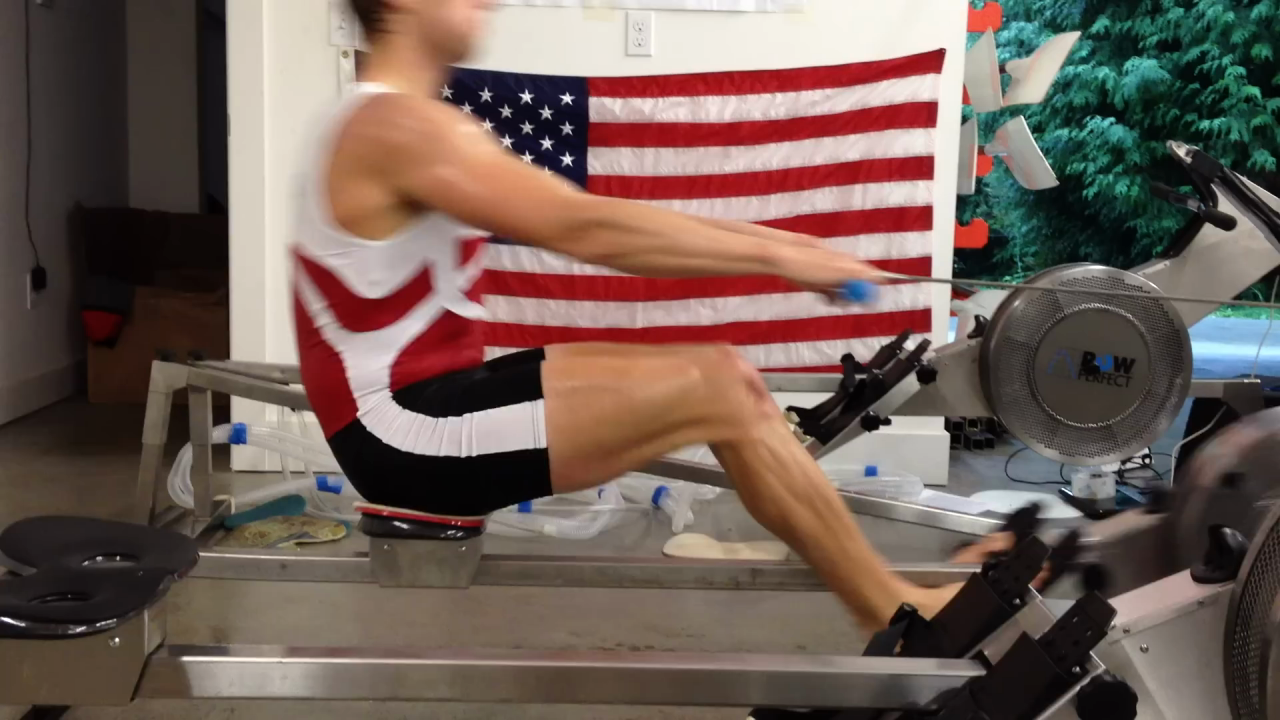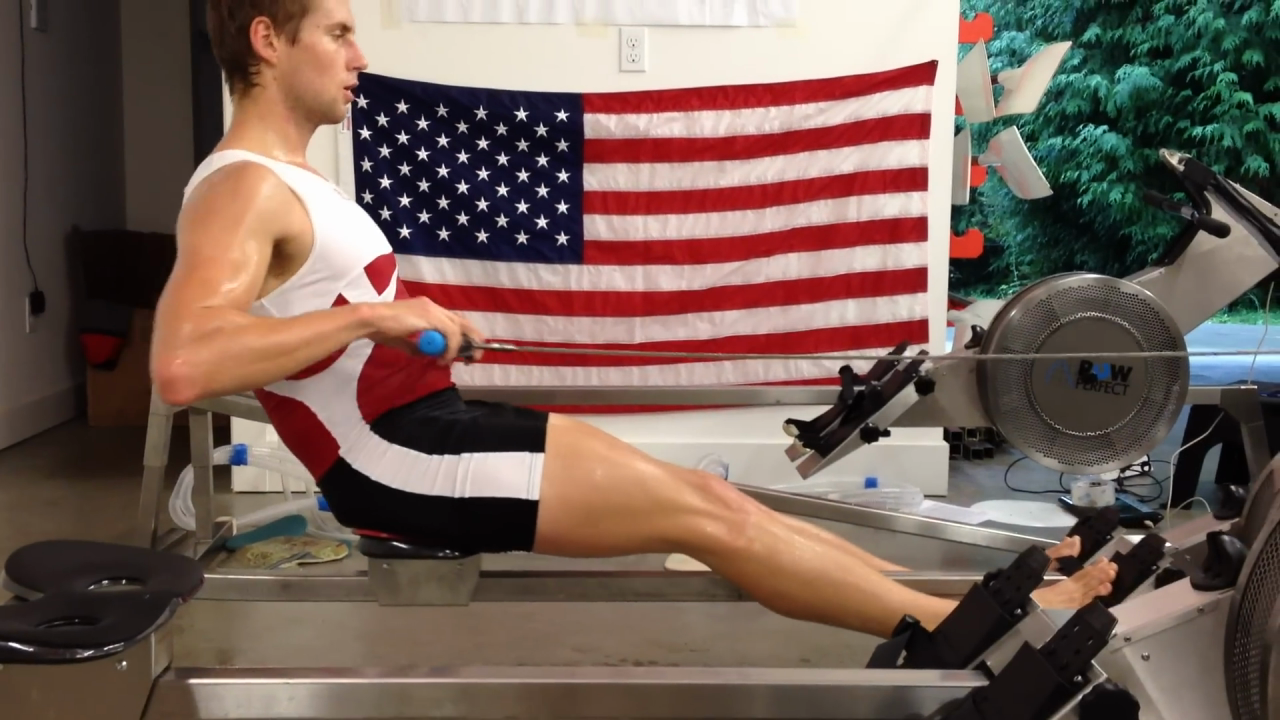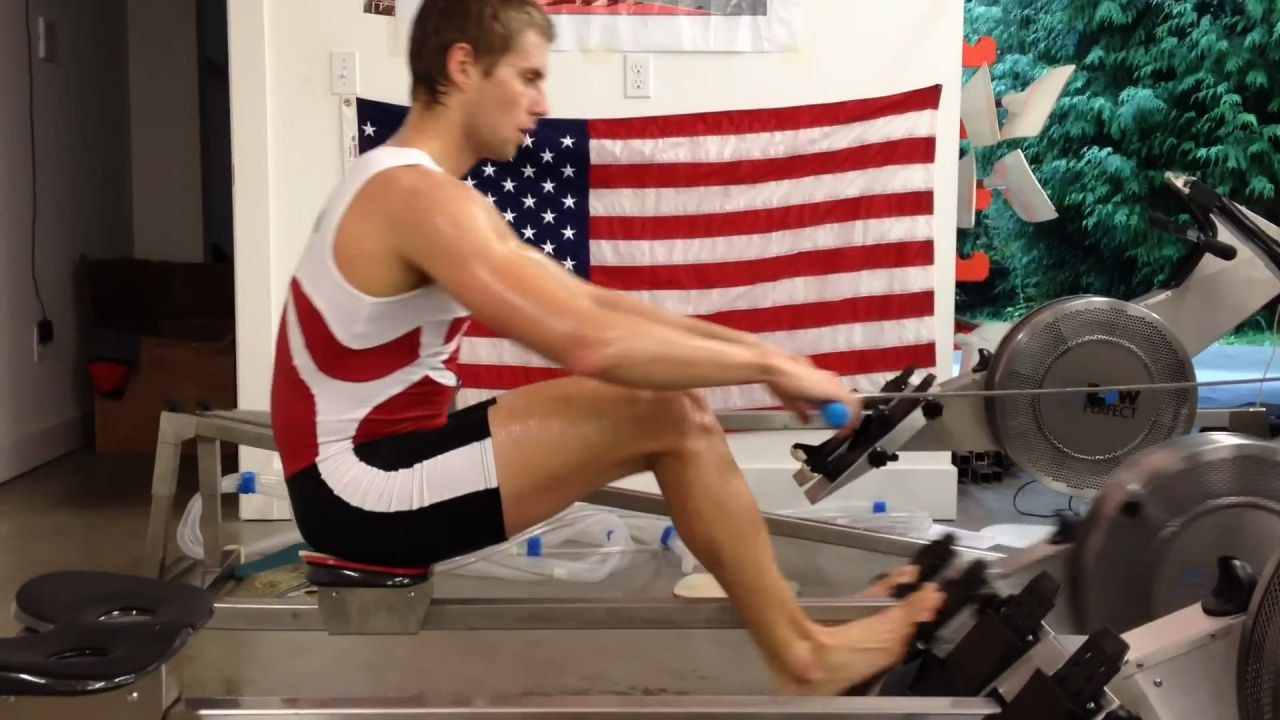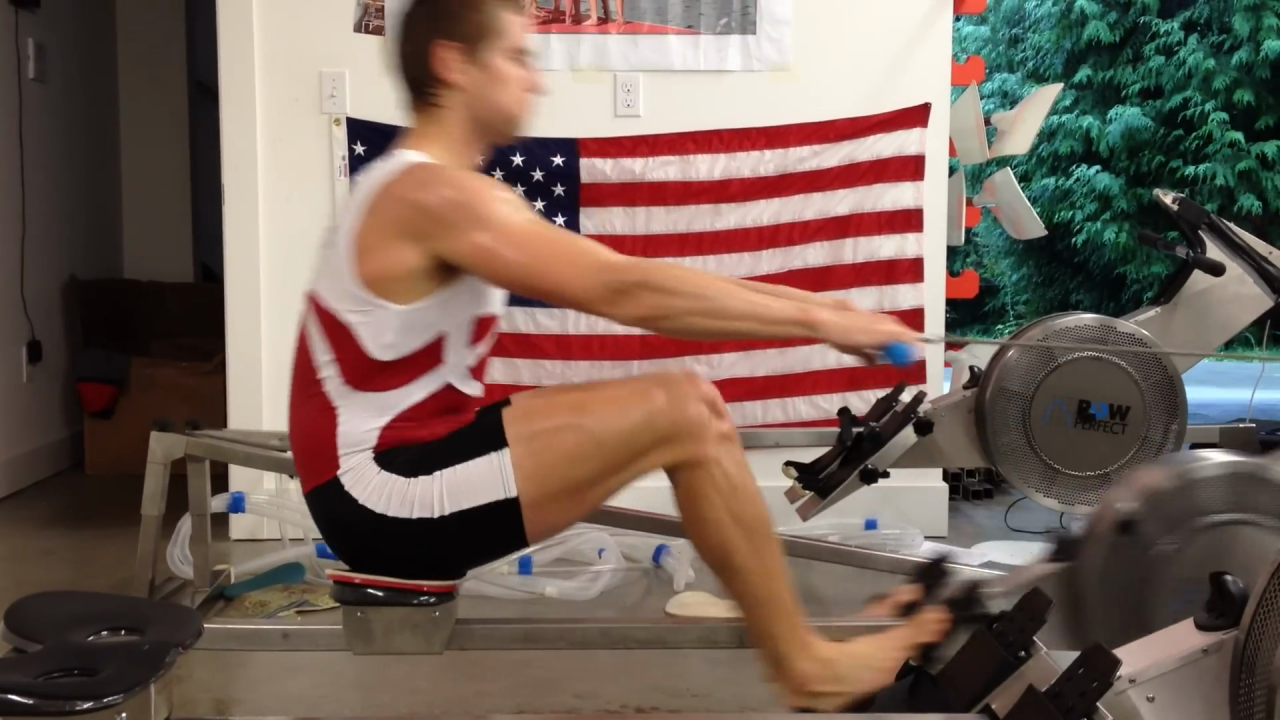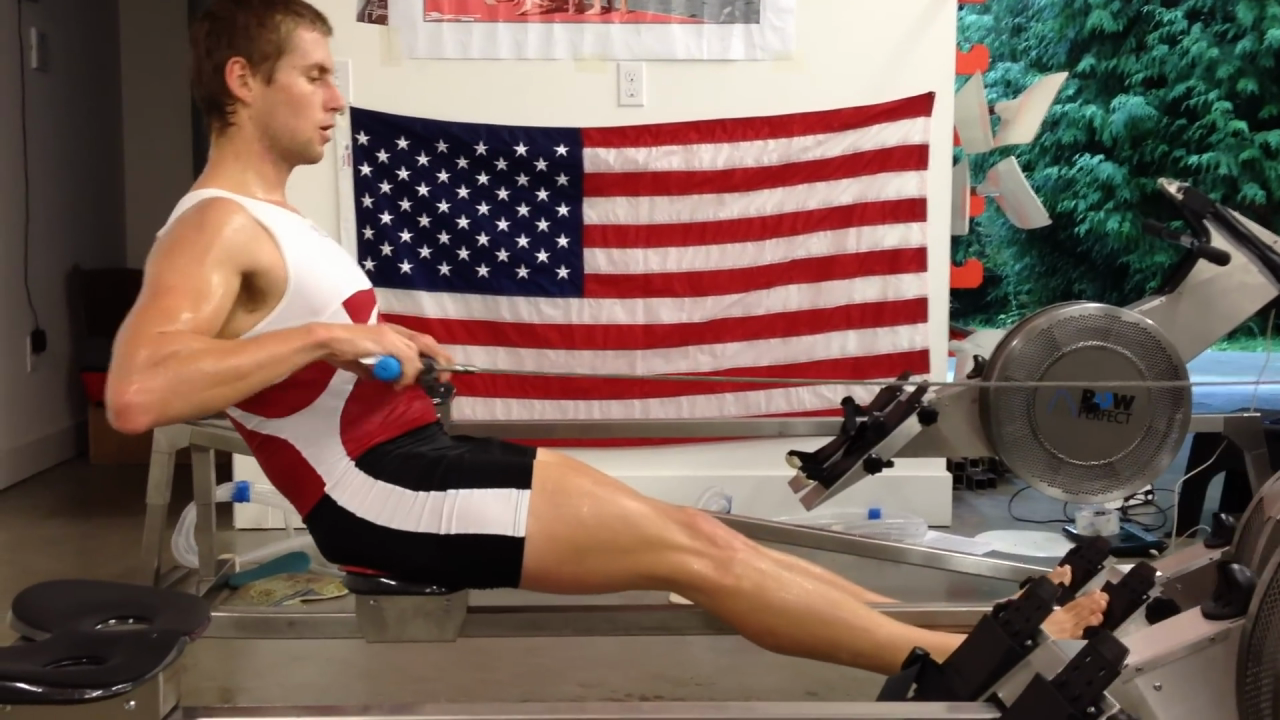
dt=1s
person 1, frame 1
left shoulder: (394, 117)
right shoulder: (404, 123)
left elbow: (571, 228)
right elbow: (597, 229)
left wrist: (751, 243)
right wrist: (769, 255)
left hip: (432, 401)
right hip: (408, 437)
left knee: (722, 386)
right knee: (723, 384)
left ankle: (896, 595)
right ankle: (901, 609)
person 1, frame 2
left shoulder: (277, 177)
right shoulder: (244, 191)
right elbow: (180, 367)
left wrist: (411, 326)
right wrist: (376, 315)
left hip: (420, 428)
right hip: (395, 462)
left knee: (701, 495)
right knee: (706, 512)
left ankle: (958, 601)
person 1, frame 3
left shoulder: (414, 185)
right shoulder: (416, 197)
left elbow: (584, 303)
right elbow: (585, 344)
left wrist: (753, 348)
right wrist: (763, 363)
left hip: (376, 472)
right hip: (363, 501)
left knee: (664, 406)
right knee: (670, 411)
right ankle: (802, 653)
person 1, frame 4
left shoulder: (443, 190)
right shoulder: (428, 195)
left elbow: (616, 278)
right elbow: (625, 290)
left wrist: (782, 300)
right wrist: (816, 321)
left hip: (405, 473)
right hip: (381, 503)
left knee: (683, 410)
right knee: (685, 405)
left ankle: (789, 626)
right ankle: (807, 665)
person 1, frame 5
left shoulder: (260, 216)
right shoulder: (216, 227)
right elbow: (134, 394)
left wrist: (375, 344)
right wrist: (325, 336)
left hip: (410, 461)
right hip: (383, 497)
left knee: (689, 531)
right knee: (688, 547)
left ankle: (959, 637)
right ankle: (964, 659)
